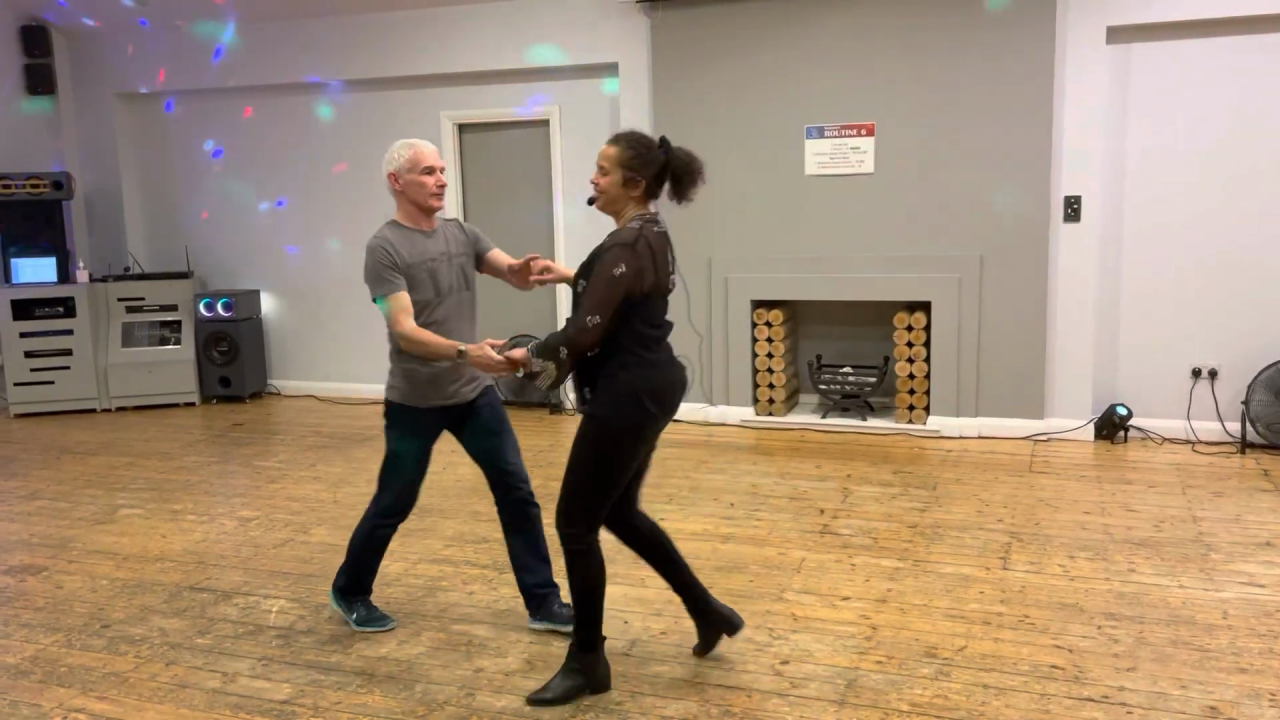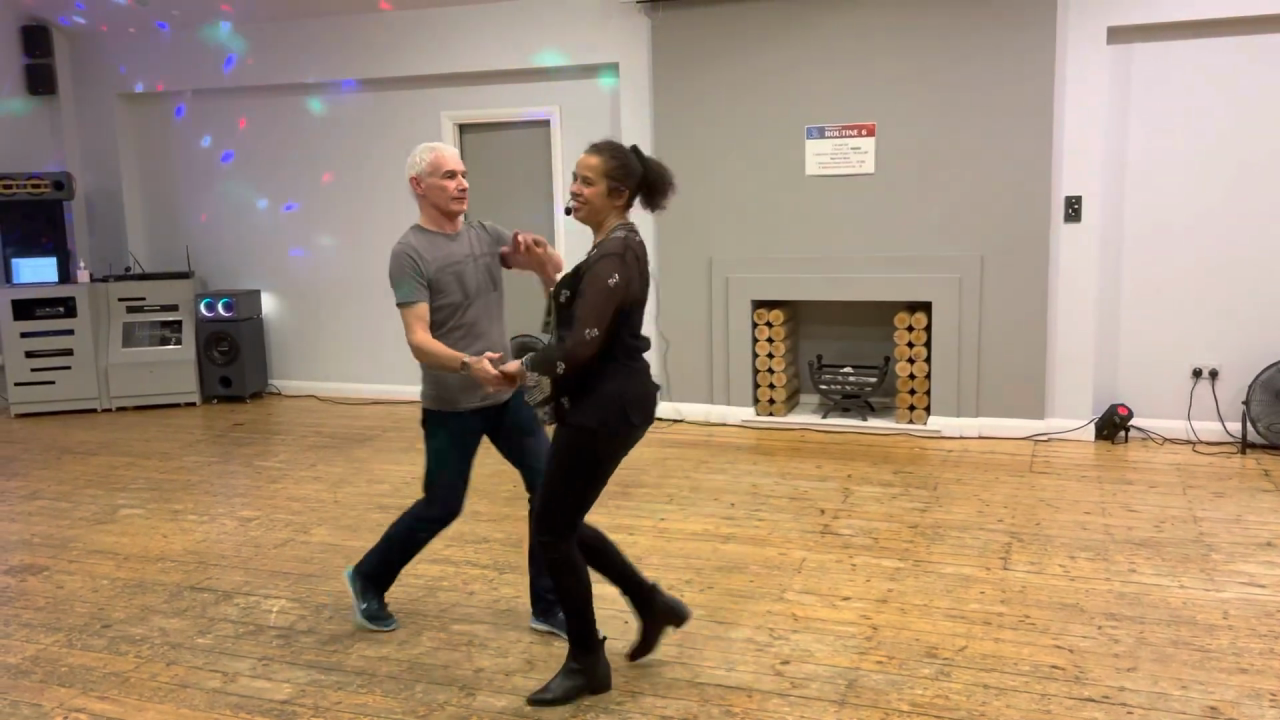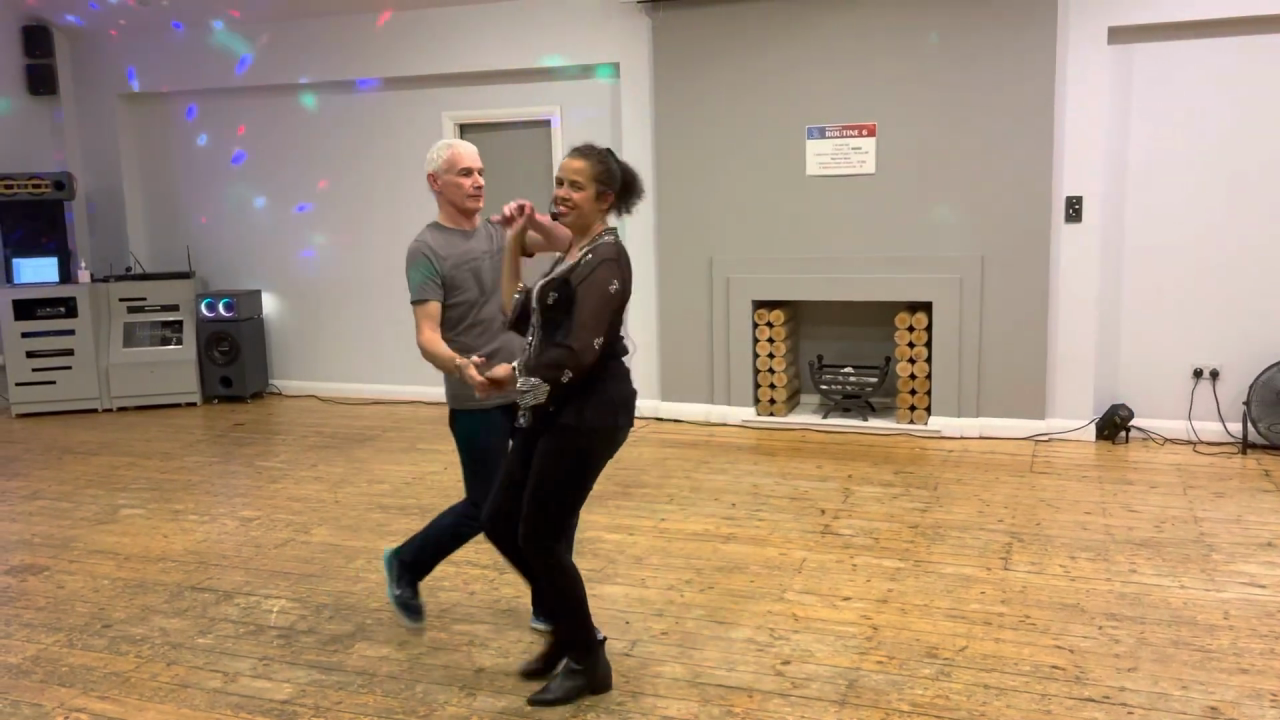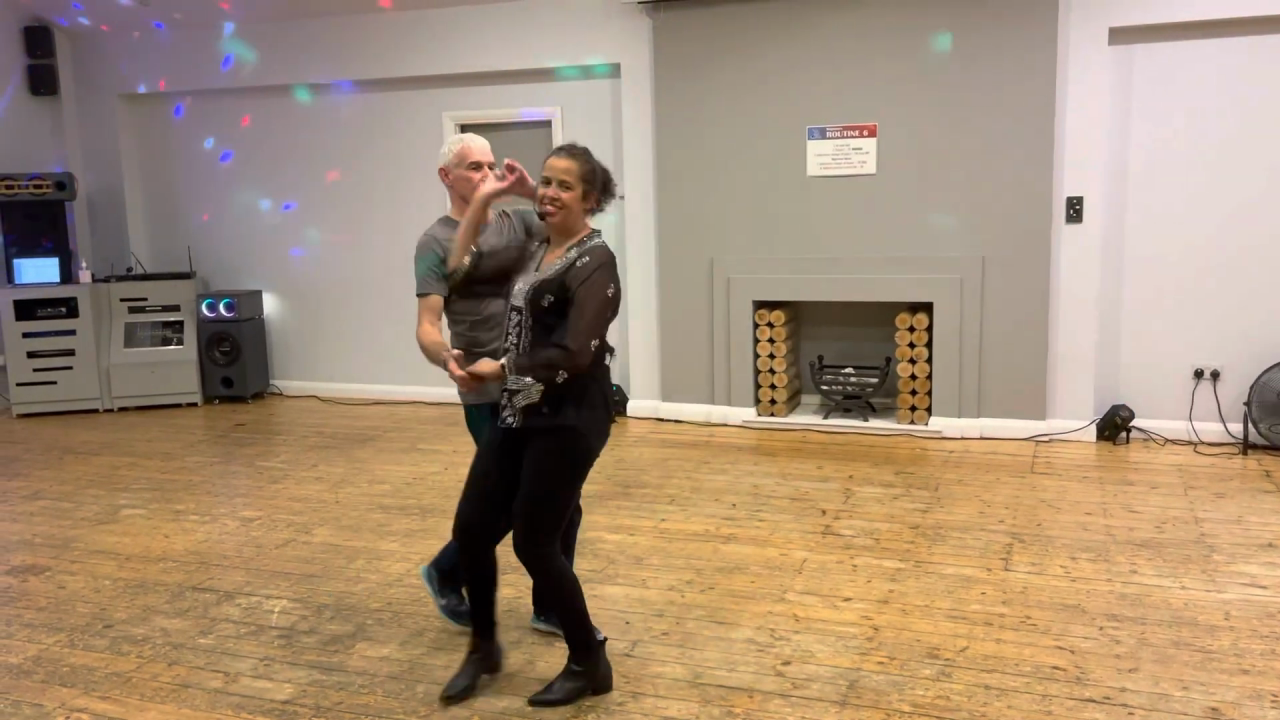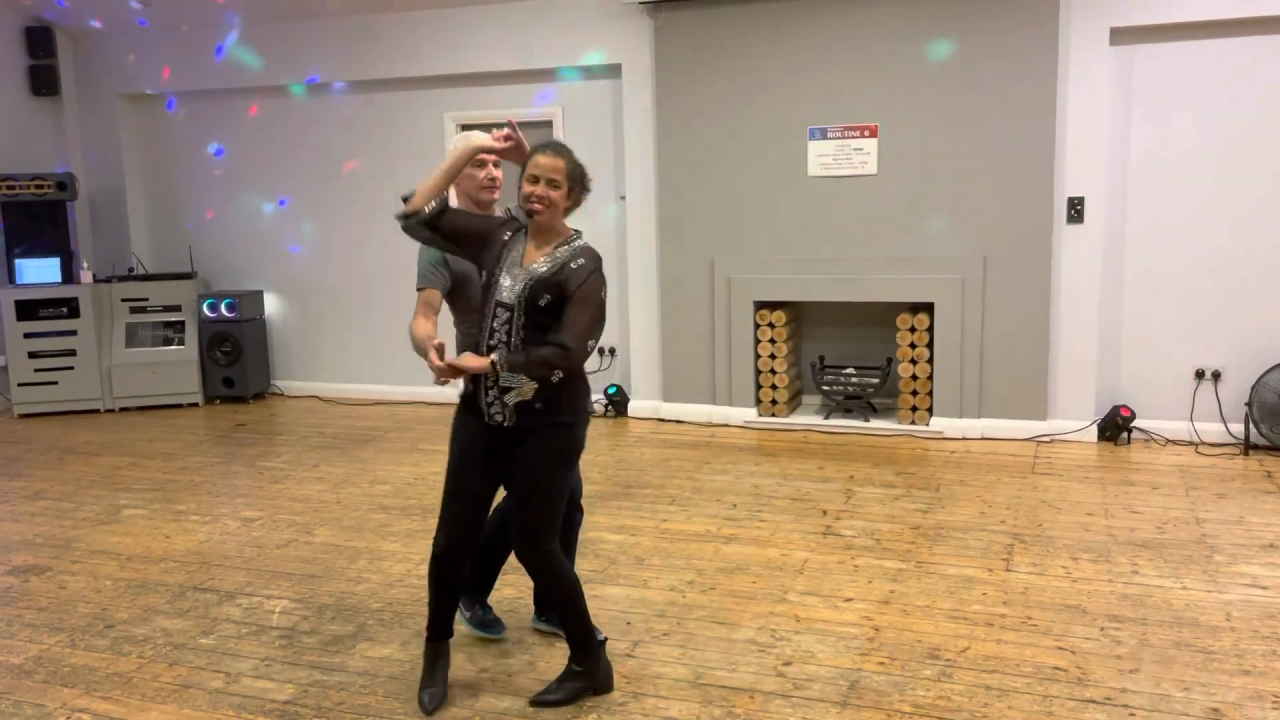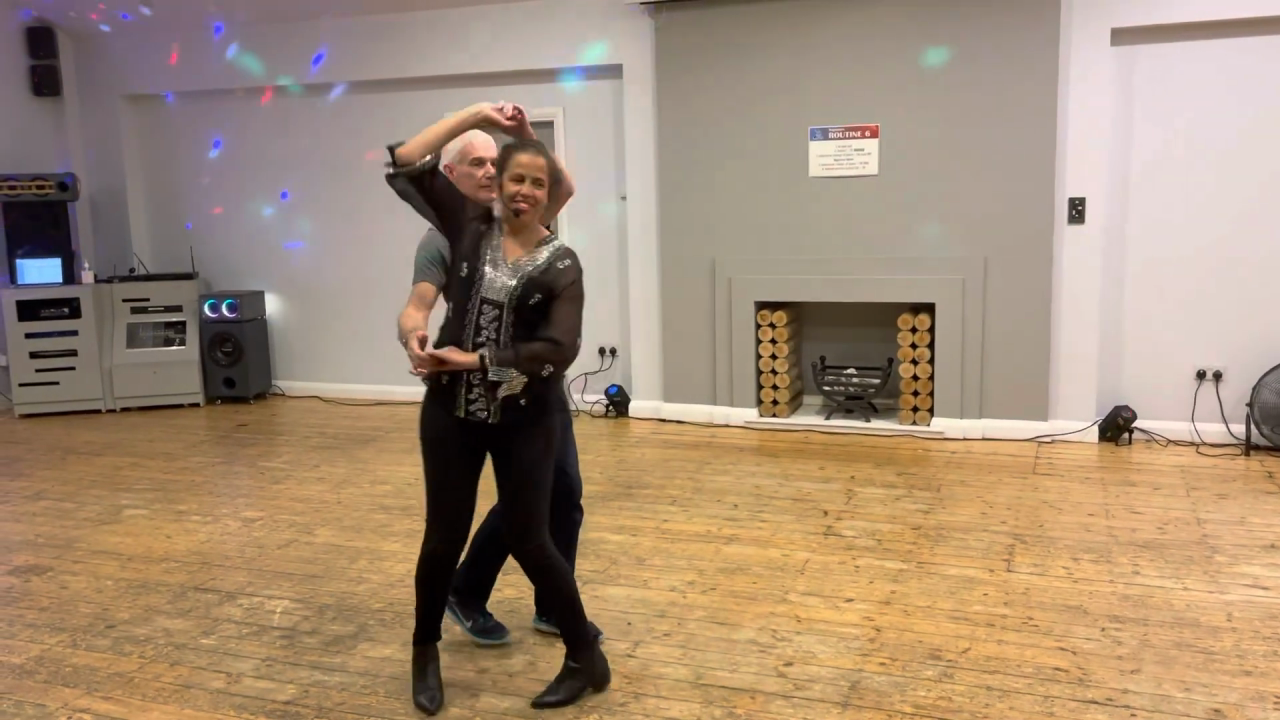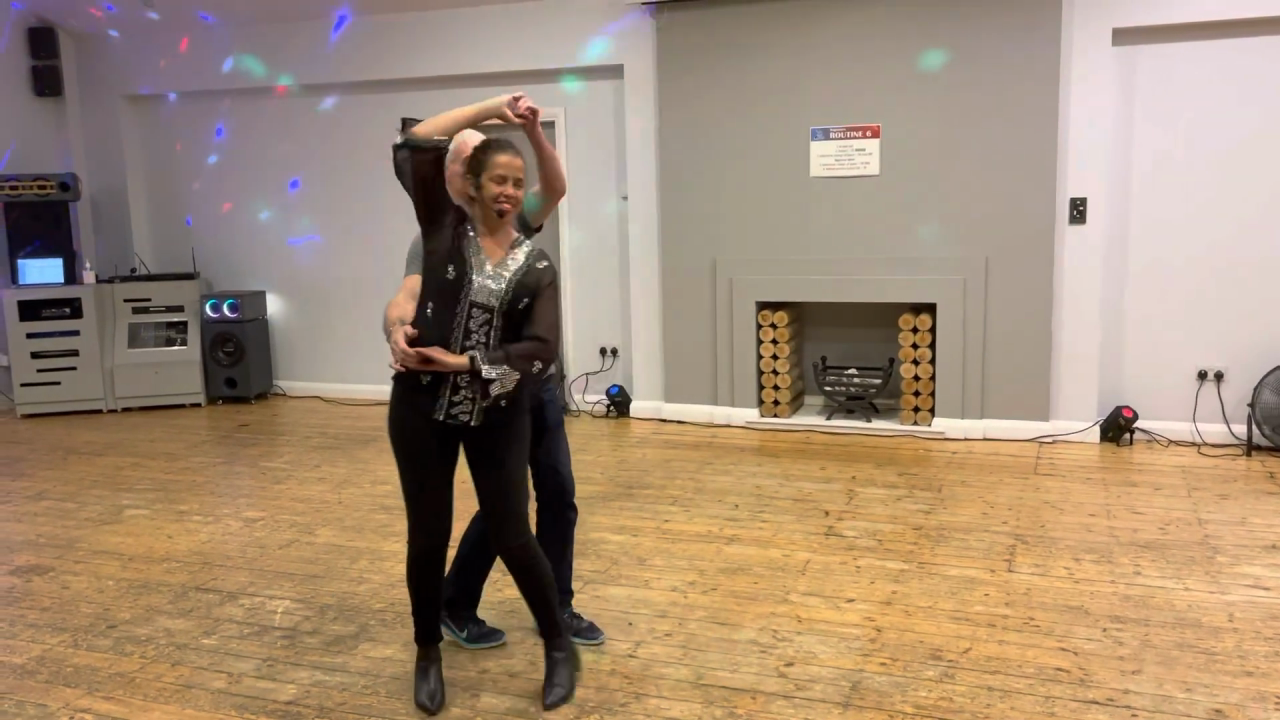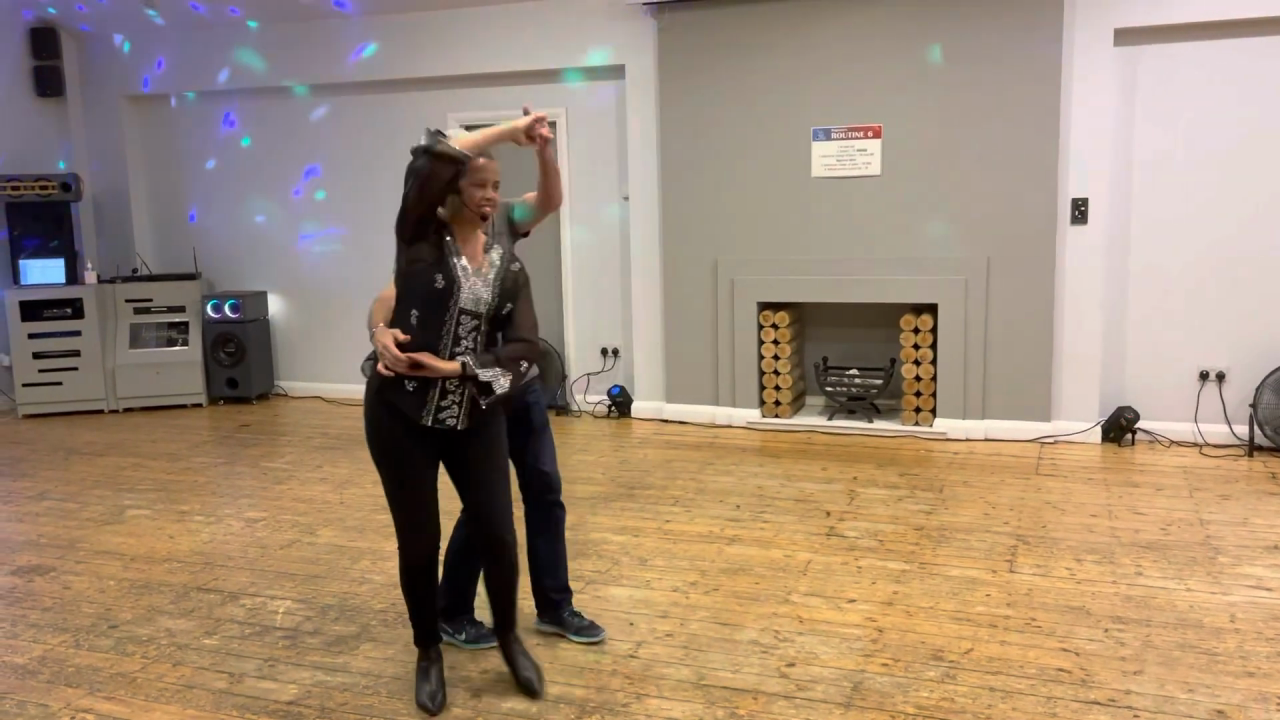
dt=0.1s
person 1, frame 1
left shoulder: (628, 243)
right shoulder: (649, 234)
left elbow: (586, 330)
left wrist: (530, 355)
right wrist: (572, 276)
left hip: (626, 395)
right hip: (646, 387)
left knee: (575, 520)
right knee: (618, 513)
left ankle: (587, 661)
right ankle: (708, 611)
person 1, frame 2
left shoulder: (619, 252)
right shoulder: (602, 246)
left elbow: (579, 342)
left wrist: (521, 367)
right wrist: (547, 270)
left hip: (605, 407)
right hip: (580, 404)
left knee: (551, 529)
right knee: (560, 522)
left ankle: (587, 664)
right ankle: (652, 603)
person 1, frame 3
left shoulder: (607, 259)
right shoulder: (570, 252)
left elbow: (580, 350)
right elbow: (520, 316)
left wrist: (513, 372)
right wrist: (514, 248)
left hip: (588, 413)
right hip: (550, 411)
left knee: (540, 536)
right knee: (499, 523)
left ankle: (588, 663)
right ankle: (567, 635)
person 1, frame 4
left shoulder: (596, 262)
right shoulder: (531, 249)
left elbow: (574, 353)
right elbow: (458, 275)
left wrist: (499, 368)
right wrist: (482, 205)
left hip: (569, 419)
right hip: (516, 415)
left knee: (533, 542)
right knee: (471, 533)
left ankle: (588, 663)
right ankle: (483, 648)
person 1, frame 5
left shoulder: (582, 262)
right shoulder: (501, 236)
left elbow: (569, 353)
right elbow: (417, 218)
left wrist: (489, 363)
right wrist: (469, 153)
left hip: (548, 418)
right hip: (484, 411)
left knee: (534, 543)
right knee: (455, 538)
left ankle: (590, 664)
right ankle: (436, 653)
person 1, frame 6
left shoulder: (561, 264)
right shoulder: (470, 226)
left elbow: (558, 350)
right elbow: (407, 171)
left wrist: (477, 362)
right wrist: (478, 117)
left hip: (523, 413)
right hip: (451, 405)
left knee: (528, 538)
right knee: (445, 535)
left ankle: (585, 661)
right ankle: (425, 654)
person 1, frame 7
left shoulder: (537, 263)
right shoulder: (445, 225)
left elbow: (542, 348)
right elbow: (412, 149)
left wrist: (466, 362)
right wrist: (485, 111)
left hip: (497, 414)
right hip: (423, 405)
left knee: (511, 537)
right knee: (428, 536)
left ankle: (559, 647)
right ankle: (427, 654)
person 1, frame 8
left shoulder: (508, 265)
right shoulder: (419, 230)
left elbow: (522, 347)
right elbow: (429, 160)
left wrist: (456, 368)
right wrist: (510, 130)
left hip: (476, 413)
right hip: (402, 409)
left knee: (497, 536)
right knee: (419, 540)
left ankle: (509, 637)
right ankle: (429, 657)
person 2, frame 1
left shoulder: (462, 233)
right shoulder: (385, 247)
left elbow: (510, 272)
right elbow: (405, 332)
left wrist: (526, 270)
right wrist: (466, 352)
left hip: (475, 391)
right hip: (416, 399)
left knee: (515, 488)
right knee: (396, 502)
left ankle: (542, 601)
right ankle: (350, 592)
person 2, frame 2
left shoulder: (486, 234)
right shoulder: (410, 253)
left elbow: (550, 268)
right elbow: (420, 338)
left wrist: (535, 251)
right wrist: (469, 365)
left hip: (510, 392)
right hip: (453, 401)
right knee: (442, 505)
left ankle: (548, 605)
right ankle: (369, 579)
person 2, frame 3
left shoulder: (502, 231)
right shoulder: (426, 250)
left elbow: (566, 243)
right elbow: (428, 336)
left wrist: (537, 224)
right wrist: (461, 367)
right hip: (476, 400)
right knee: (483, 506)
left ankle: (550, 606)
right ankle: (405, 565)
person 2, frame 4
left shoulder: (515, 221)
right shoulder: (437, 245)
right elbow: (428, 323)
left wrist: (531, 191)
right wrist: (442, 357)
right hip: (489, 394)
left ankle: (551, 606)
right ankle: (446, 573)
person 2, frame 5
left shoulder: (518, 220)
right shoulder: (441, 240)
right elbow: (423, 316)
left wrist: (528, 159)
right wrist: (428, 349)
left knee: (568, 495)
left ankle: (552, 607)
right ankle: (470, 592)
person 2, frame 6
right shoulder: (440, 240)
left elbow: (562, 192)
right elbow: (417, 304)
left wrist: (528, 139)
right wrist: (414, 337)
left knee: (567, 493)
left ankle: (554, 608)
right ankle: (465, 598)
person 2, frame 7
left shoulder: (512, 217)
left elbow: (554, 190)
right elbow: (404, 299)
left wrist: (535, 135)
right wrist: (398, 332)
left hip: (537, 379)
left knee: (559, 493)
left ankle: (557, 608)
right ankle: (455, 608)
person 2, frame 8
left shoulder: (499, 215)
left elbow: (548, 204)
right elbow: (388, 297)
left wrist: (543, 153)
right wrist: (381, 331)
left hip: (521, 380)
left knee: (546, 490)
left ankle: (555, 607)
right ankle: (452, 614)
